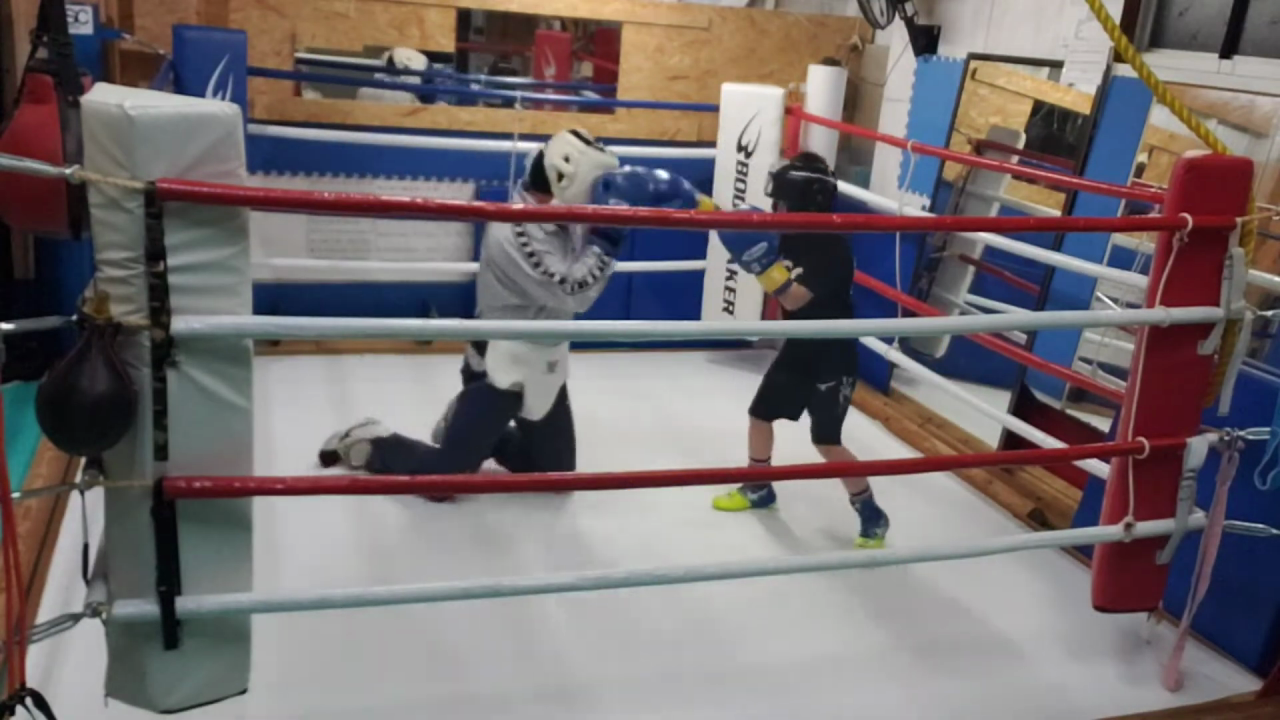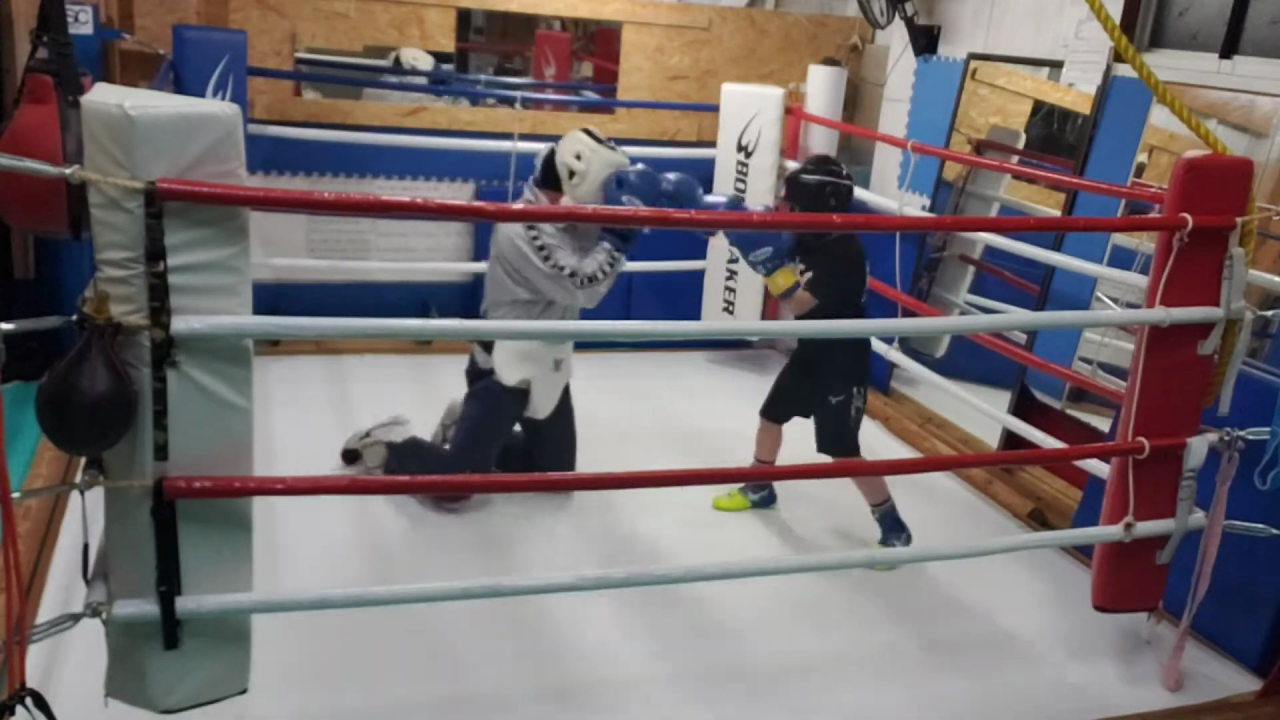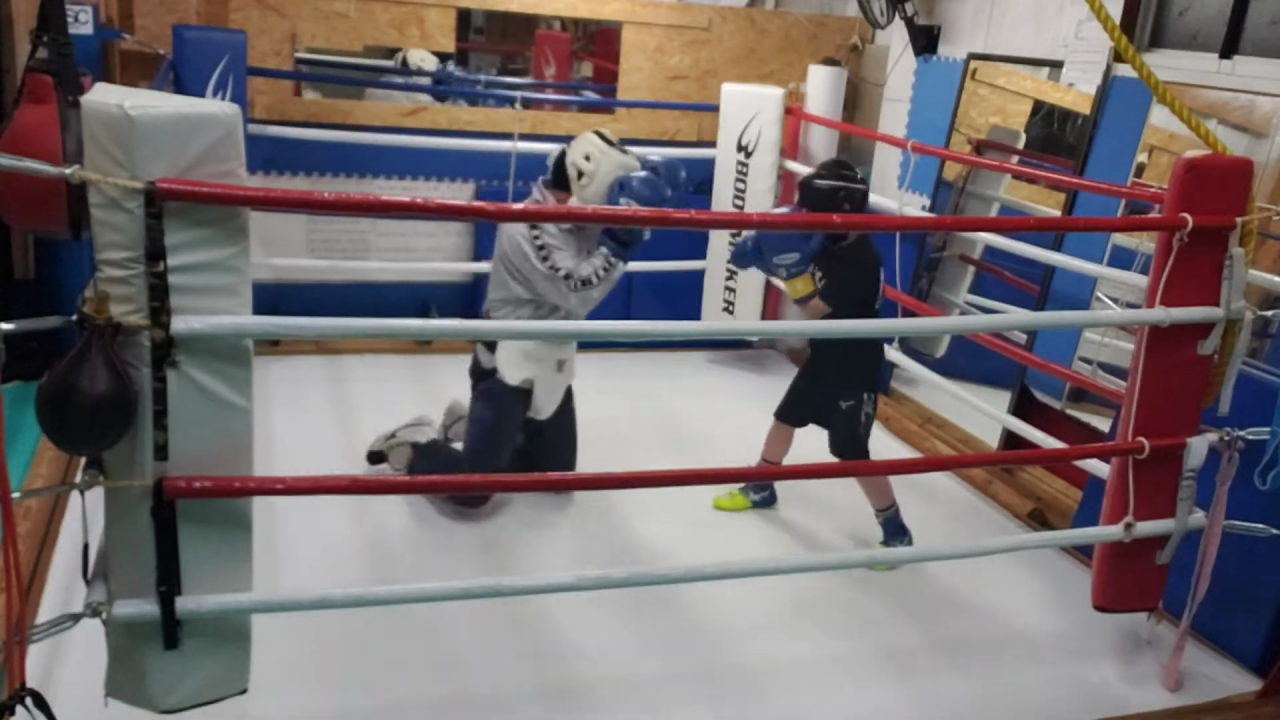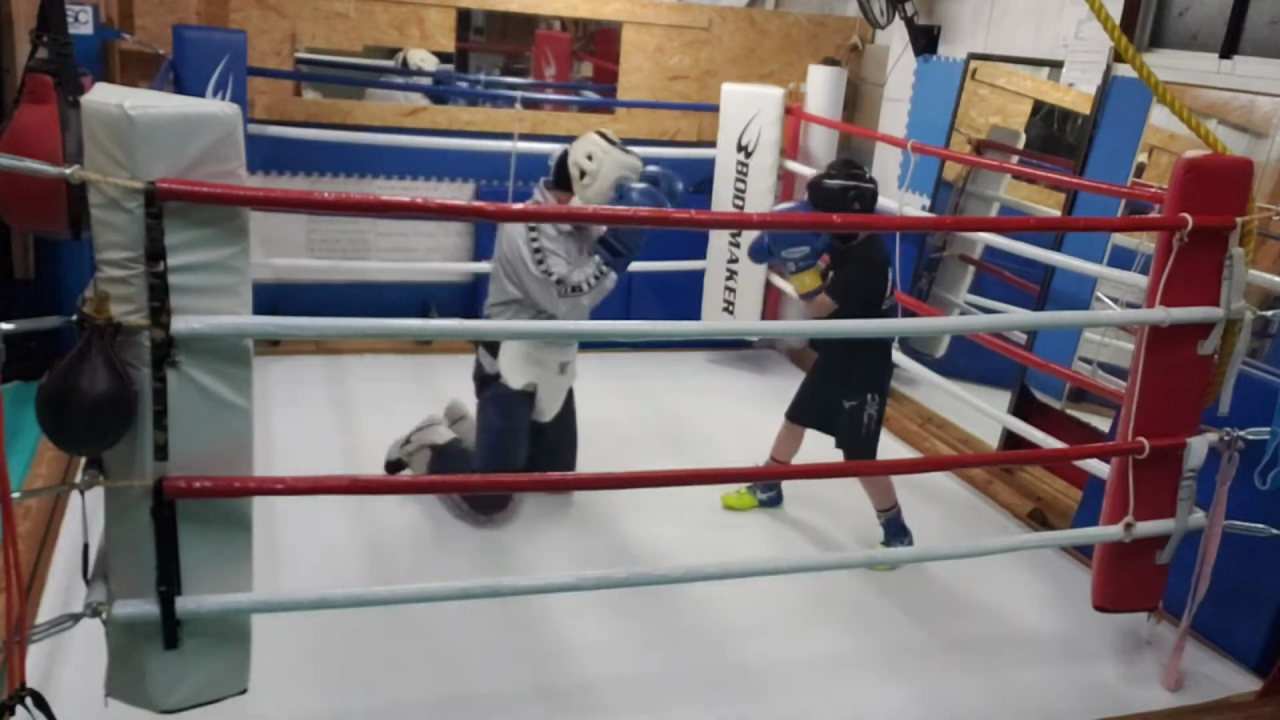
dt=0.1s
person 1, frame 1
left shoulder: (832, 250)
right shoulder: (790, 234)
left elbow: (794, 298)
right elbow: (742, 232)
left wrist: (762, 258)
left hip: (832, 357)
right hip: (798, 348)
left knee: (828, 443)
right knee: (760, 415)
left ankle: (873, 517)
right ankle: (757, 489)
person 1, frame 2
left shoulder: (845, 255)
right shoulder: (807, 237)
left elbow: (799, 303)
right elbow: (755, 234)
left wrist: (769, 261)
left hip: (844, 362)
right hip: (810, 351)
left knee: (841, 452)
right knee: (770, 417)
left ankle: (893, 527)
right ankle: (758, 489)
person 1, frame 3
left shoulder: (859, 262)
right shoulder: (834, 245)
left elbow: (813, 309)
right elbow: (814, 277)
left wrist: (792, 265)
right wrist: (764, 254)
left hip: (857, 368)
right hip: (825, 358)
left knee: (852, 456)
right knee: (785, 419)
left ankle: (896, 531)
right ankle: (760, 489)
person 1, frame 4
left shoulder: (868, 261)
right shoulder: (844, 243)
left elbow: (818, 306)
right elbow: (823, 271)
left wrist: (800, 260)
right wrist: (781, 253)
left hip: (864, 369)
right hip: (833, 358)
left knee: (859, 456)
right knee: (796, 419)
left ankle: (896, 531)
right ankle: (767, 488)
person 2, frame 1
left shoulder: (559, 220)
right shoulder: (513, 232)
right elbow: (572, 293)
left wrist: (662, 189)
right wrist: (608, 230)
left hip: (547, 363)
right hip: (501, 364)
left knee: (557, 471)
right knee: (446, 476)
left ankle: (468, 428)
right ankle: (365, 443)
person 2, frame 2
right shoulder: (523, 227)
right elbow: (584, 288)
right wrist: (622, 228)
left hip: (552, 362)
right hip: (507, 361)
left knee: (556, 473)
left ankle: (465, 429)
right ankle: (387, 444)
person 2, frame 3
right shoulder: (527, 226)
right elbow: (579, 292)
left wrist: (648, 185)
right wrist: (624, 233)
left hip: (554, 363)
right hip: (508, 361)
left knee: (556, 473)
right knee: (470, 489)
left ankle: (469, 428)
right ankle: (414, 445)
person 2, frame 4
left shoulder: (578, 218)
right shoulder: (527, 227)
right elbow: (570, 300)
left wrist: (649, 193)
right wrist: (620, 242)
left hip: (557, 364)
right hip: (512, 364)
left knee: (555, 474)
right knee: (488, 497)
left ankle: (470, 431)
right ankle: (432, 448)
